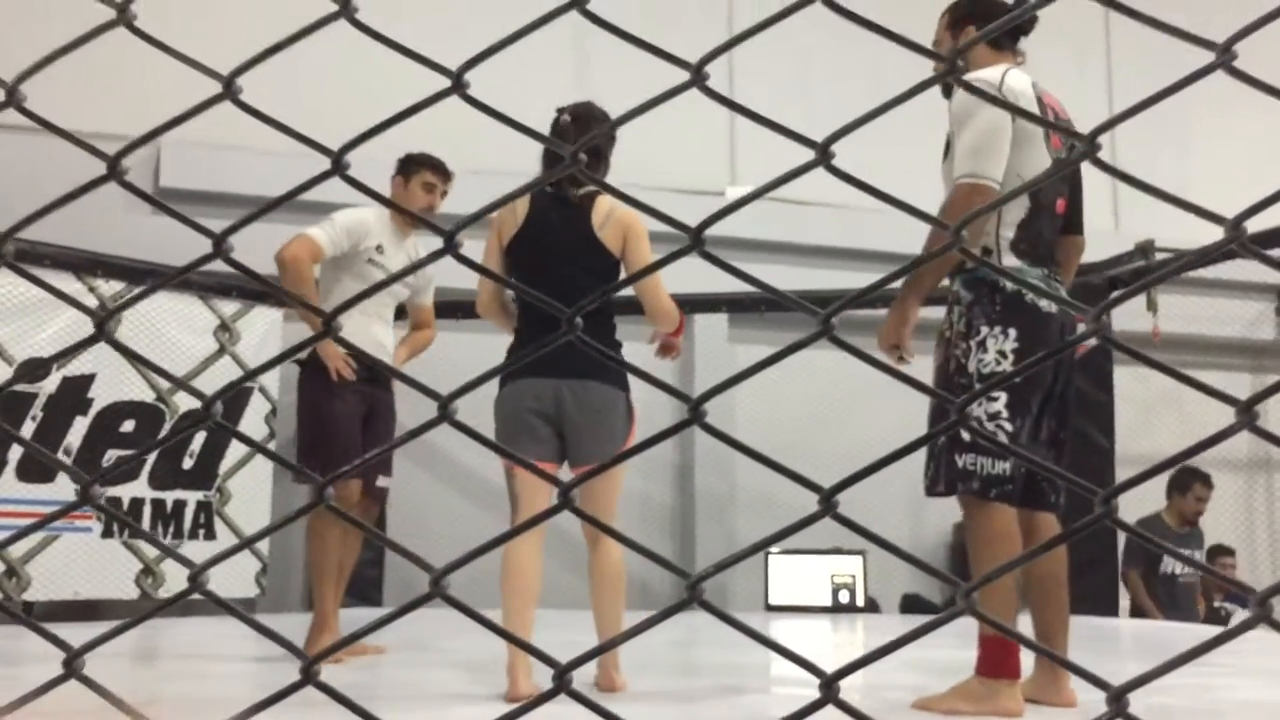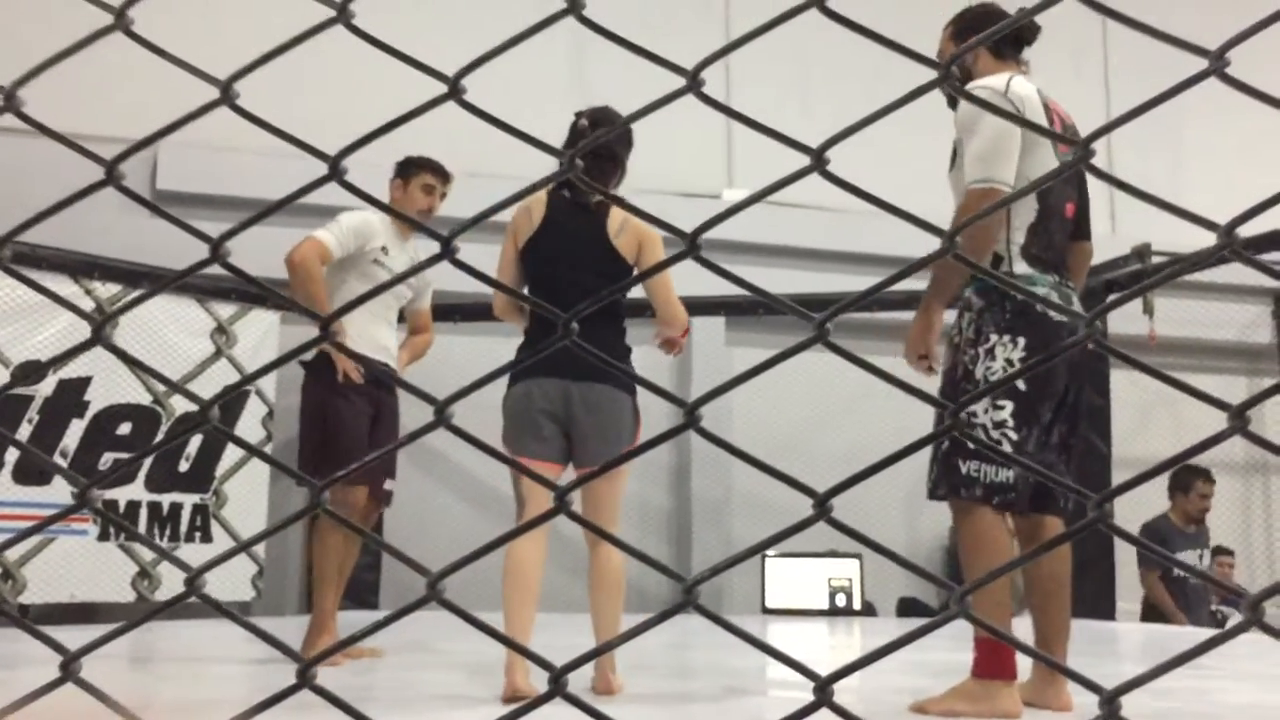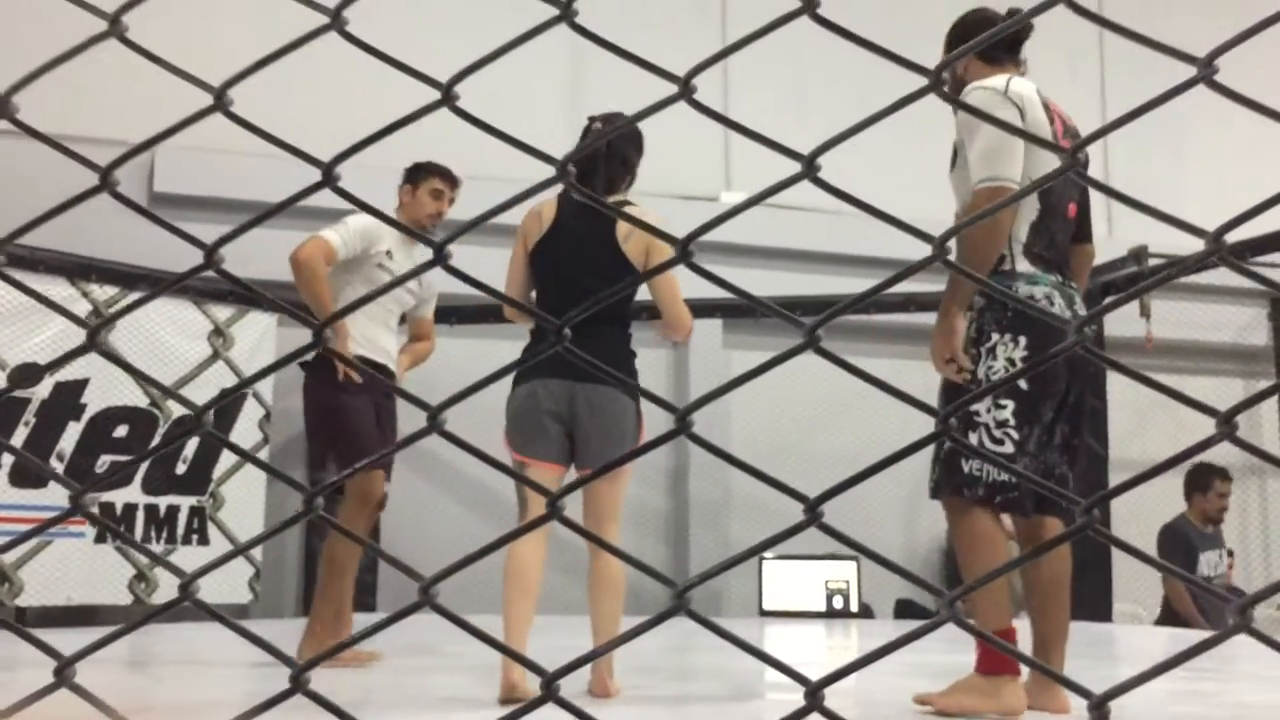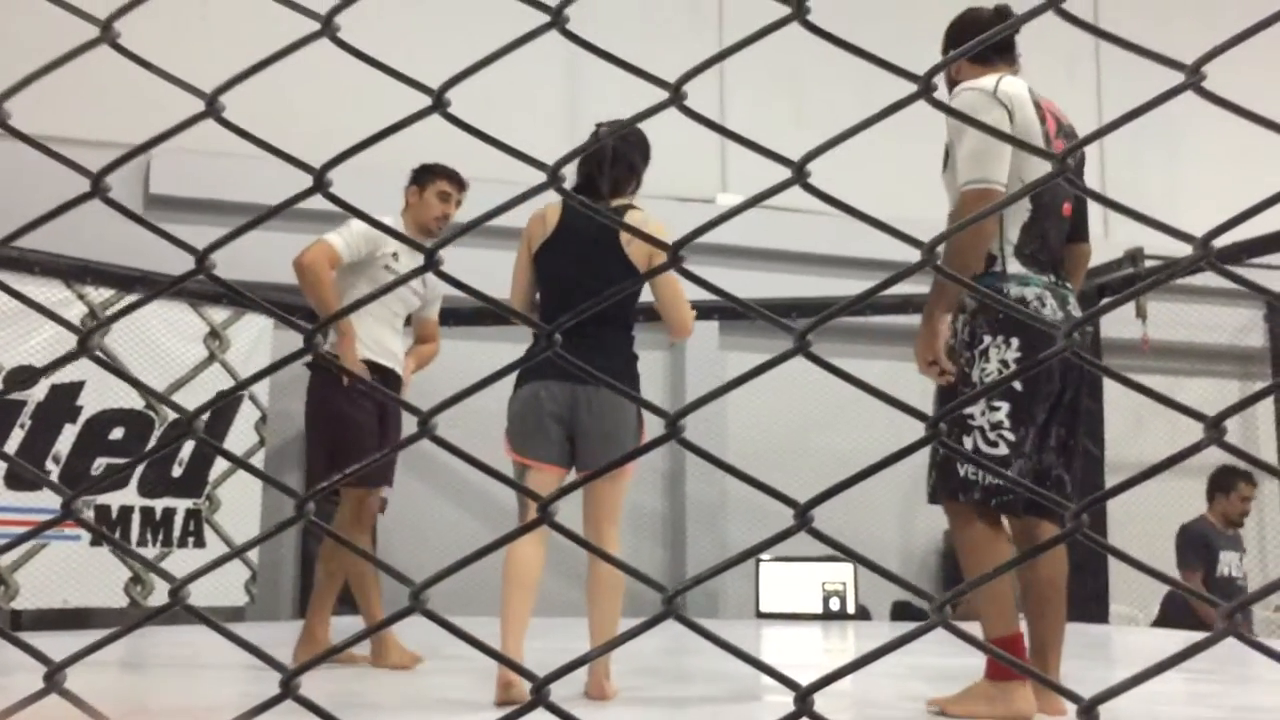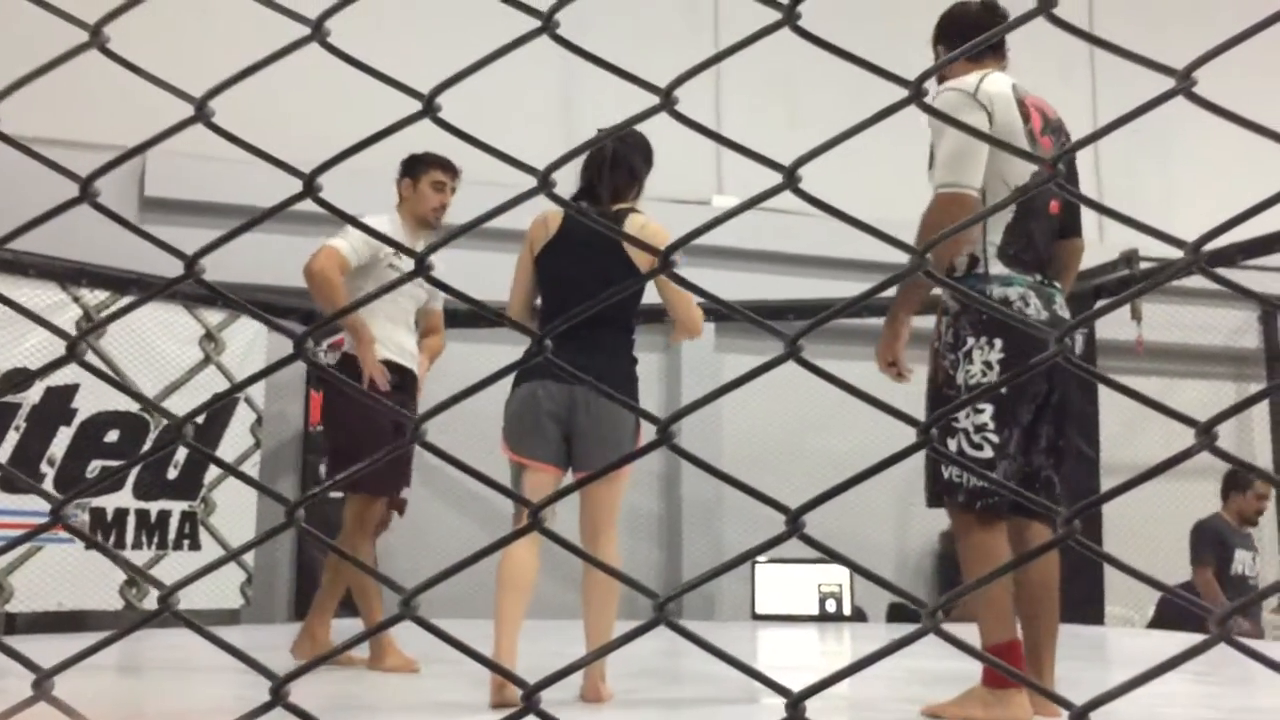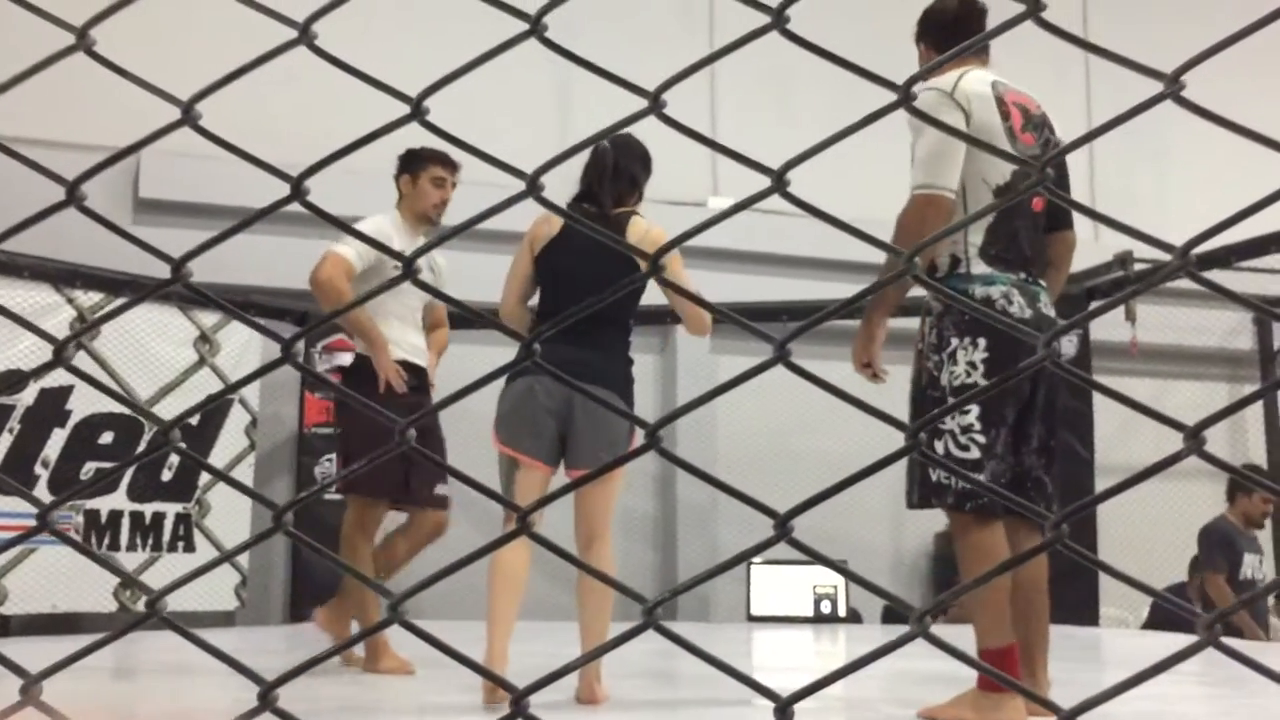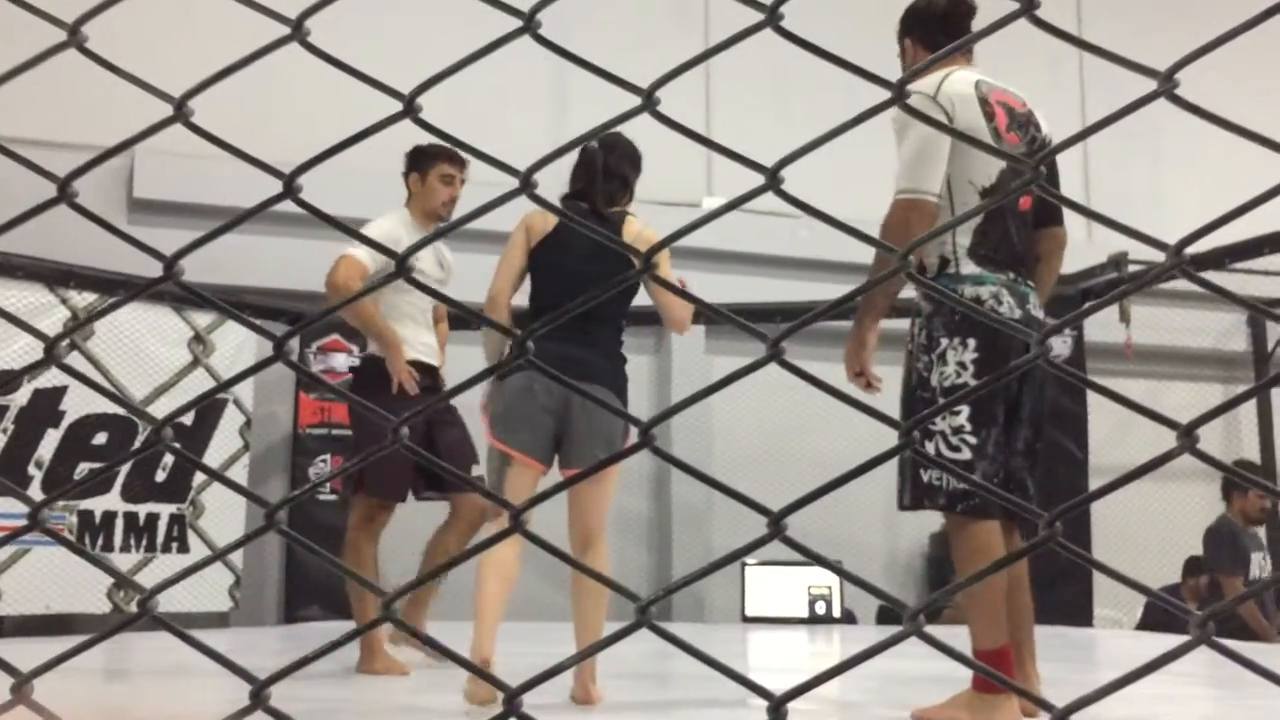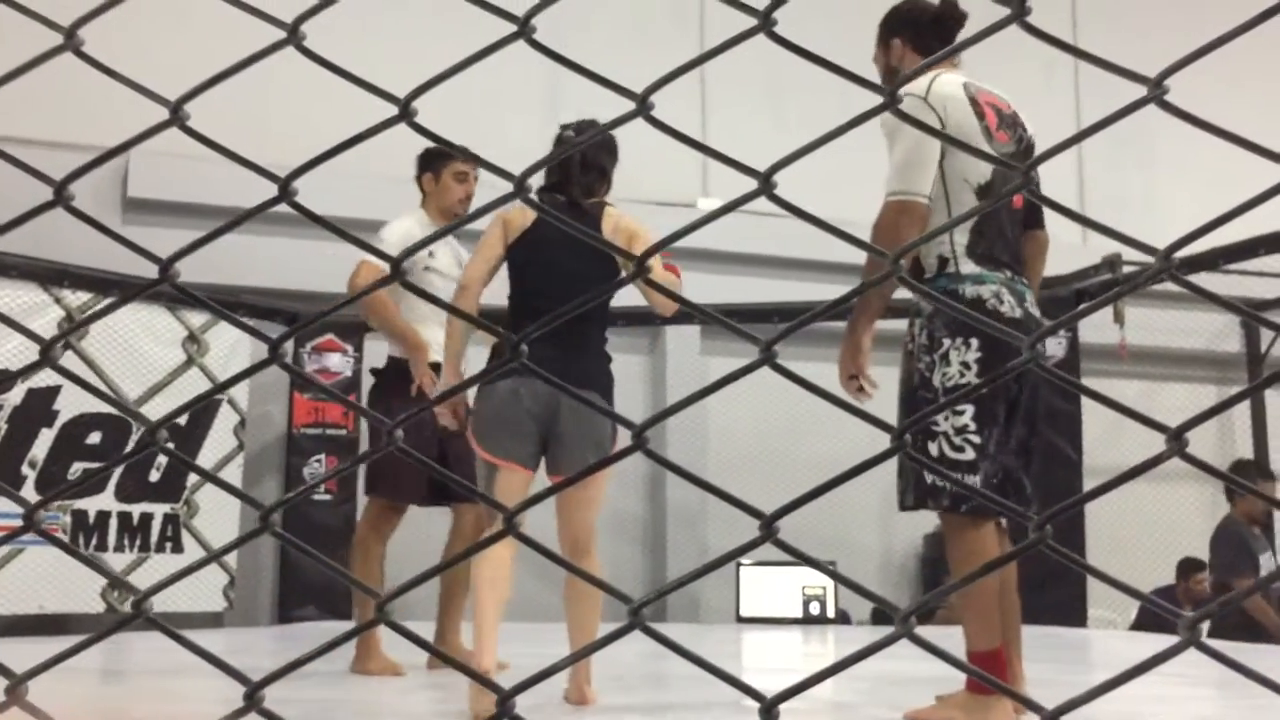
dt=0.2s
person 1, frame 1
left shoulder: (983, 86)
right shoulder: (1052, 110)
left elbow: (971, 201)
left wrist: (908, 299)
left hip: (996, 305)
right hip: (1047, 311)
left knee: (982, 487)
right knee: (1034, 495)
person 1, frame 2
left shoulder: (989, 94)
right shoulder: (1056, 116)
left elbow: (983, 207)
right elbow: (1080, 246)
left wrist: (930, 310)
left hip: (1006, 312)
right hip: (1057, 318)
left knee: (973, 489)
right knee: (1039, 500)
person 1, frame 3
left shoulder: (988, 95)
right shoulder: (1058, 118)
left elbow: (993, 204)
left wrist: (952, 312)
left hip: (1009, 313)
right hip: (1059, 319)
left knee: (969, 490)
right knee: (1040, 503)
person 1, frame 4
left shoulder: (978, 95)
right shoulder: (1056, 119)
left elbow: (980, 204)
left wrist: (935, 313)
left hip: (1003, 313)
right hip: (1055, 318)
left knee: (970, 493)
right knee: (1035, 504)
person 1, frame 5
left shoulder: (962, 93)
right shoulder: (1048, 116)
left elbow: (955, 206)
right elbow: (1071, 244)
left wrist: (899, 314)
left hip: (988, 313)
right hip: (1044, 319)
left knee: (975, 501)
right knee: (1030, 506)
person 1, frame 6
left shoulder: (942, 93)
right shoulder: (1036, 112)
left elbow: (930, 208)
right elbow: (1062, 240)
left wrist: (875, 316)
left hip: (973, 312)
right hip: (1030, 317)
left knee: (970, 503)
right knee: (1018, 505)
person 1, frame 7
left shoulder: (927, 95)
right shoulder: (1023, 109)
left elbow: (914, 213)
right elbow: (1052, 236)
left wrist: (864, 323)
left hip: (963, 313)
right hip: (1020, 317)
left knee: (965, 504)
right knee: (999, 503)
person 1, frame 8
left shoulder: (917, 96)
right shoulder: (1004, 110)
left elbow: (905, 216)
right elbow: (1035, 237)
left wrist: (859, 328)
left hip: (961, 313)
right hip: (1014, 313)
left knee: (961, 503)
right knee: (989, 504)
person 2, frame 1
left shoulder: (514, 210)
right shoulder: (620, 215)
left elbow: (487, 303)
right elbow: (659, 310)
right wrist: (675, 330)
left hip: (527, 381)
right hip: (596, 381)
left knee: (526, 524)
right knee: (602, 529)
left ankle: (518, 670)
right ankle: (609, 666)
person 2, frame 2
left shoulder: (530, 211)
right shoulder: (634, 223)
left elbow: (504, 305)
right elbow: (672, 317)
right wrist: (676, 332)
left hip: (535, 381)
right hip: (603, 384)
left knee: (531, 523)
right knee: (603, 531)
left ankle: (517, 667)
right ankle: (606, 669)
person 2, frame 3
left shoulder: (541, 215)
right shoulder: (642, 227)
left elbow: (513, 305)
right elbow: (679, 325)
right wrist: (674, 327)
left hip: (540, 382)
right hip: (608, 386)
left knee: (532, 522)
right knee: (605, 532)
left ankle: (514, 663)
right ankle: (603, 671)
person 2, frame 4
left shoulder: (545, 218)
right shoulder: (645, 230)
left elbow: (520, 307)
right elbow: (681, 326)
right wrist: (641, 315)
left hip: (541, 383)
right hip: (610, 388)
left knee: (530, 523)
right knee: (603, 534)
left ankle: (509, 664)
right ankle: (600, 673)
person 2, frame 5
left shoulder: (546, 222)
right shoulder: (647, 232)
left elbow: (519, 311)
right elbow: (690, 326)
right wrist: (670, 325)
left hip: (539, 384)
right hip: (607, 390)
left knee: (527, 524)
right knee: (600, 537)
left ankle: (503, 664)
right ankle: (595, 675)
person 2, frame 6
left shoulder: (545, 224)
right shoulder: (649, 236)
left elbow: (509, 310)
right elbow: (700, 323)
right wrist: (684, 293)
left hip: (534, 382)
right hip: (604, 389)
left knee: (518, 523)
right knee: (594, 538)
left ankle: (495, 661)
right ankle: (591, 677)
person 2, frame 7
left shoulder: (538, 220)
right shoulder: (640, 235)
left elbow: (498, 298)
right elbow: (679, 320)
left wrist: (498, 366)
right wrist: (678, 291)
left hip: (529, 379)
right hip: (598, 387)
left knee: (508, 519)
right knee: (588, 539)
left ankle: (483, 643)
right ankle: (586, 676)
person 2, frame 8
left shoulder: (513, 213)
right shoulder: (621, 227)
left elbow: (466, 292)
right elbow: (665, 303)
left wrist: (450, 378)
right wrist: (665, 270)
left hip: (512, 383)
right hip: (583, 389)
left knee: (500, 529)
right knee: (580, 543)
left ankle: (484, 667)
person 3, frame 1
left shoulder: (419, 261)
right shoulder: (357, 223)
left elbow: (424, 326)
right elbow: (291, 257)
left wrist: (399, 354)
right wrist: (323, 333)
left hip: (378, 380)
right hip: (334, 371)
left knee: (366, 504)
right knee: (342, 493)
left ankle: (329, 629)
right ankle: (323, 628)
person 3, frame 2
left shoulder: (420, 264)
right shoulder: (361, 225)
left elbow: (422, 330)
right elbow: (301, 259)
left wrist: (401, 358)
right wrist: (334, 333)
left hip: (382, 383)
right hip: (340, 373)
left knee: (368, 506)
right knee: (348, 498)
left ankle: (322, 633)
right ankle: (323, 629)
person 3, frame 3
left shoulder: (425, 272)
right shoulder: (367, 229)
left elbow: (424, 338)
right elbow: (304, 257)
left wrist: (401, 363)
right wrist: (336, 331)
left hip: (381, 384)
right hip: (340, 373)
left knee: (366, 501)
right knee: (367, 488)
left ankle: (318, 634)
right ankle: (339, 627)
person 3, frame 4
left shoulder: (430, 274)
right shoulder: (371, 232)
left elbow: (428, 340)
right elbow: (309, 262)
left wrist: (408, 366)
right wrist: (343, 335)
left hip: (387, 388)
right hip: (347, 379)
left knee: (355, 512)
right knee: (360, 504)
left ankle: (314, 636)
right ankle: (382, 638)
person 3, frame 5
left shoulder: (430, 264)
right shoulder: (374, 231)
left elbow: (434, 332)
right elbow: (319, 269)
left wrist: (421, 364)
right wrist: (361, 340)
left hip: (403, 389)
right hip: (363, 382)
left knee: (376, 515)
right knee: (366, 510)
left ankle: (314, 631)
right ankle: (381, 643)
person 3, frame 6
left shoulder: (434, 260)
right shoulder: (377, 232)
right elbow: (325, 278)
left wrist: (430, 363)
right wrist: (377, 344)
left hip: (416, 390)
right hip: (375, 384)
left knee: (431, 518)
right knee: (365, 511)
left ankle: (342, 610)
right ankle: (376, 644)
person 3, frame 7
left shoulder: (441, 254)
right shoulder: (387, 231)
right elbow: (340, 282)
right wrist: (391, 344)
left hip: (430, 386)
right hip: (389, 383)
left knee: (472, 503)
right knee: (369, 513)
left ankle: (415, 616)
right ankle: (371, 646)
person 3, frame 8
left shoulder: (458, 253)
right shoulder: (406, 232)
right elbow: (362, 287)
right wrist: (417, 345)
right hip: (410, 385)
left knee: (474, 515)
right knee: (384, 513)
left ankle: (448, 641)
right ankle: (367, 647)
